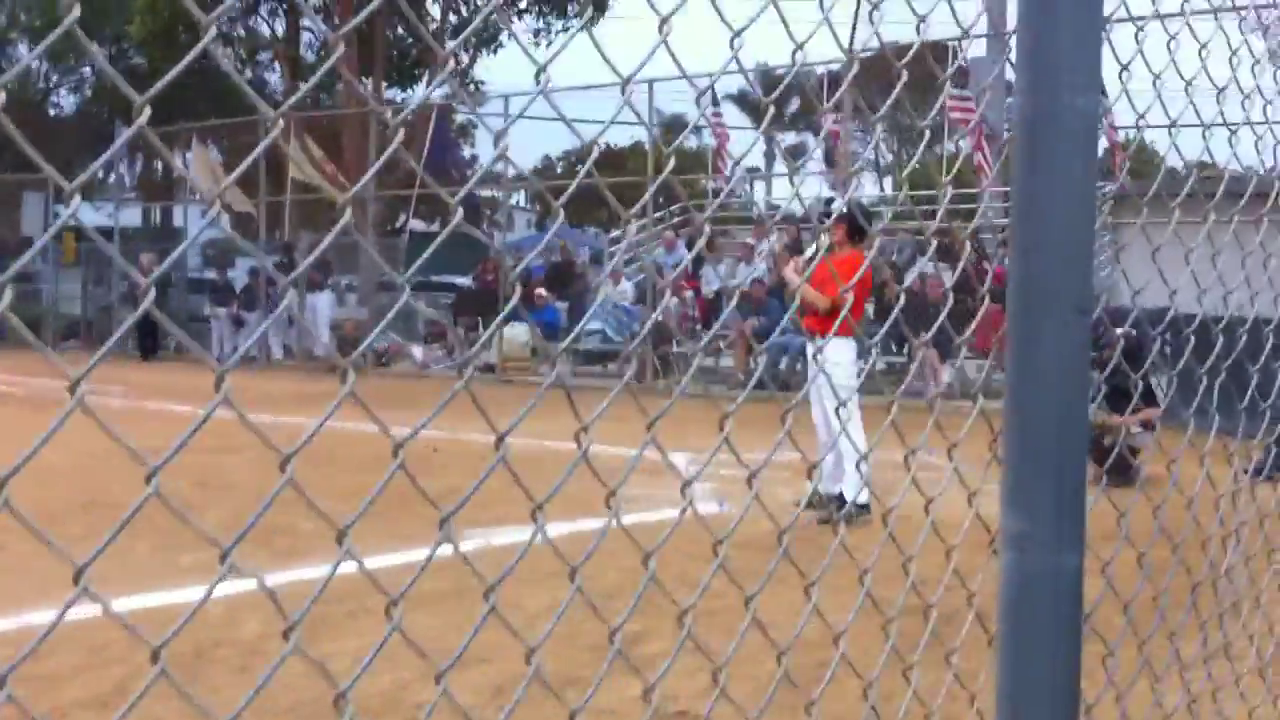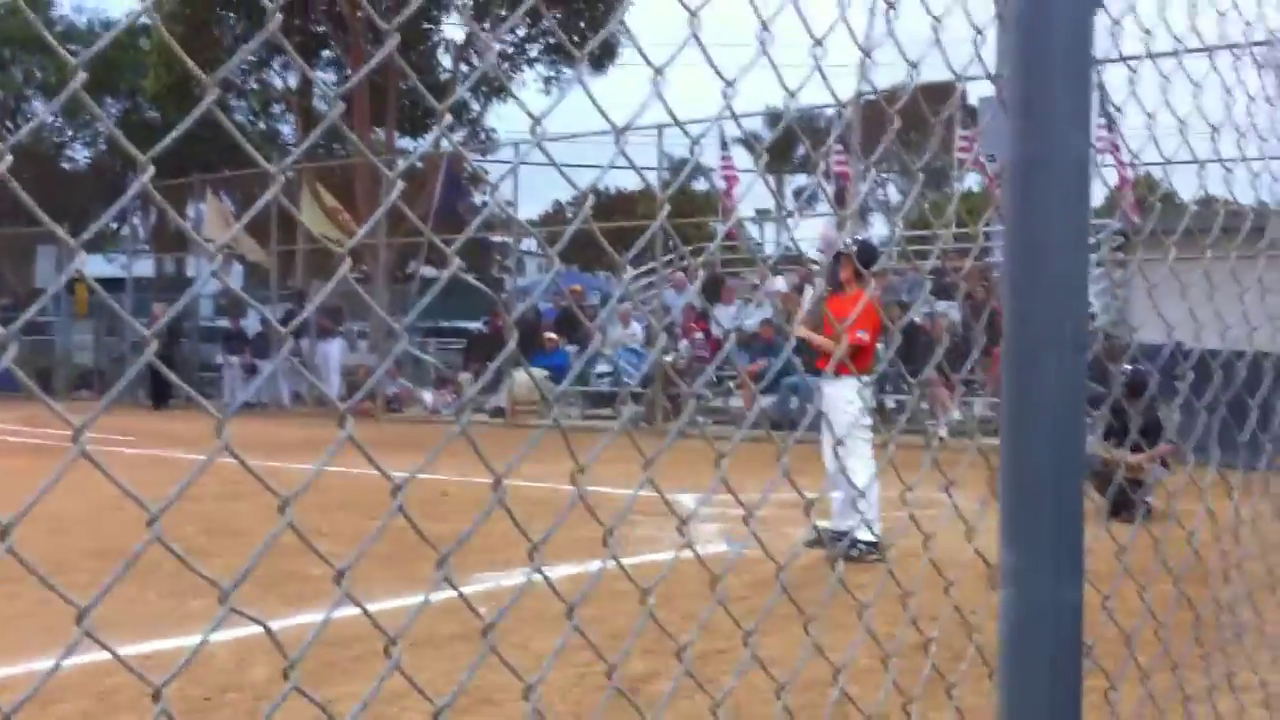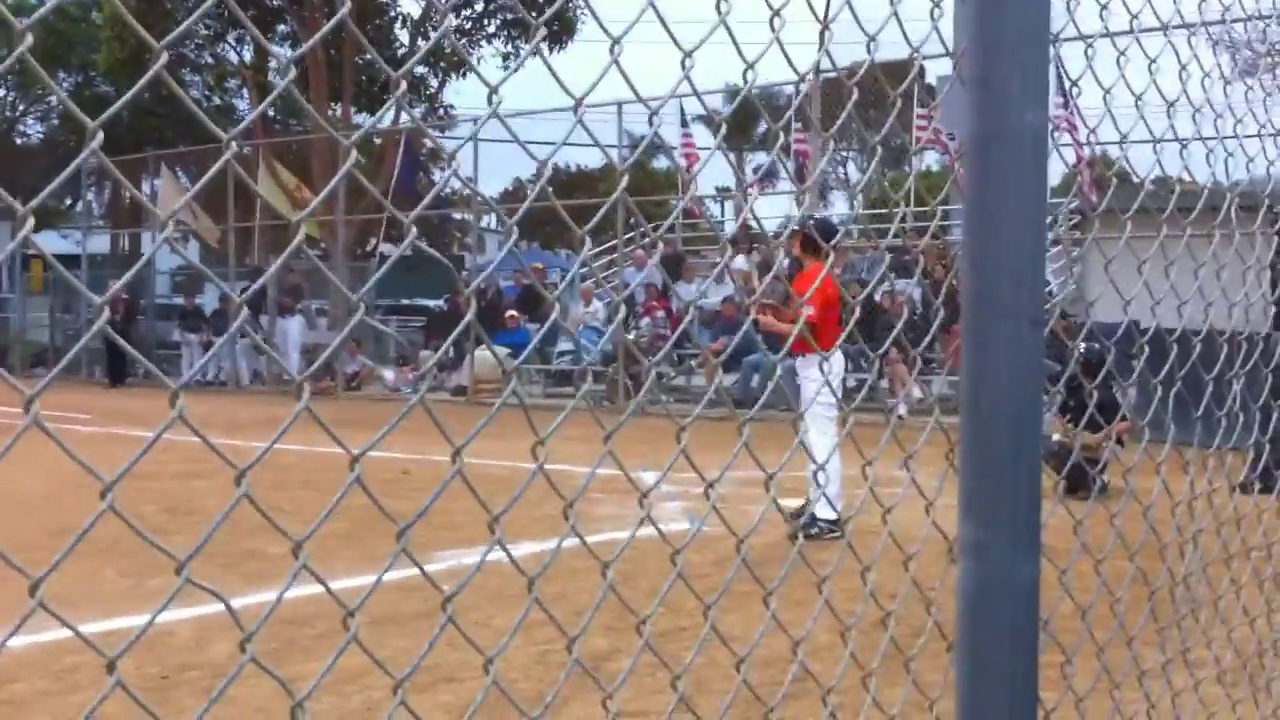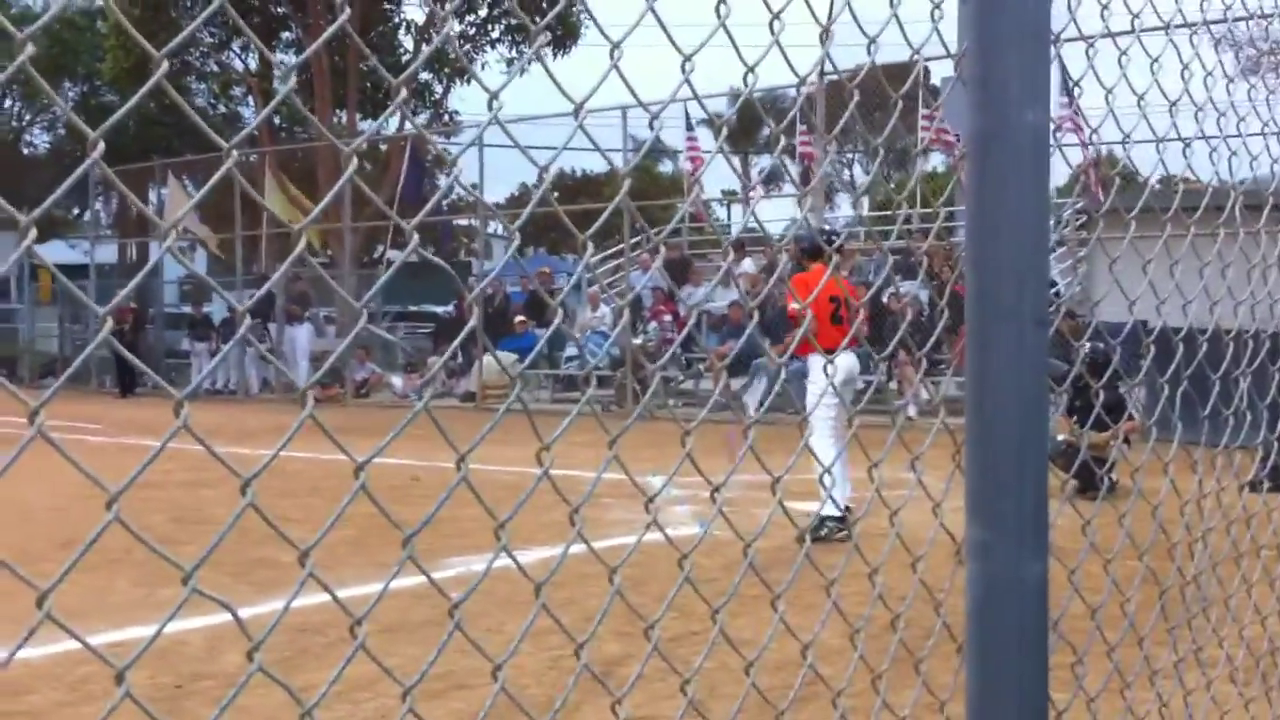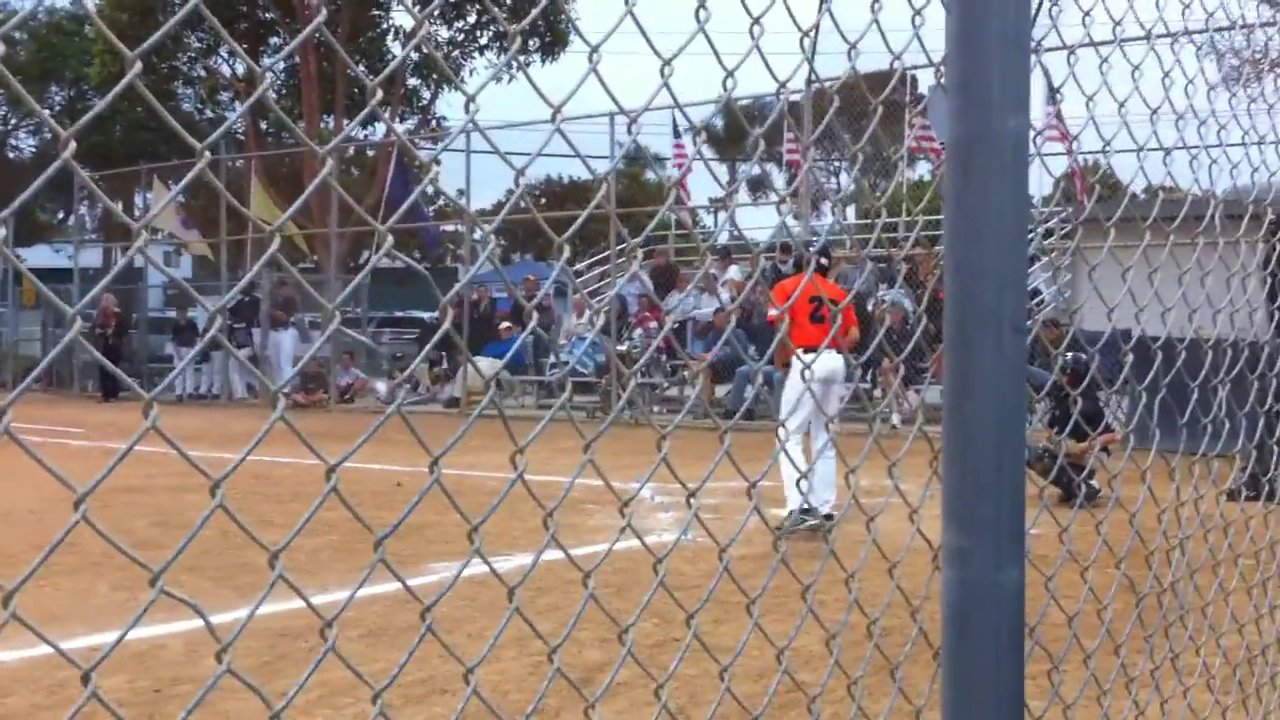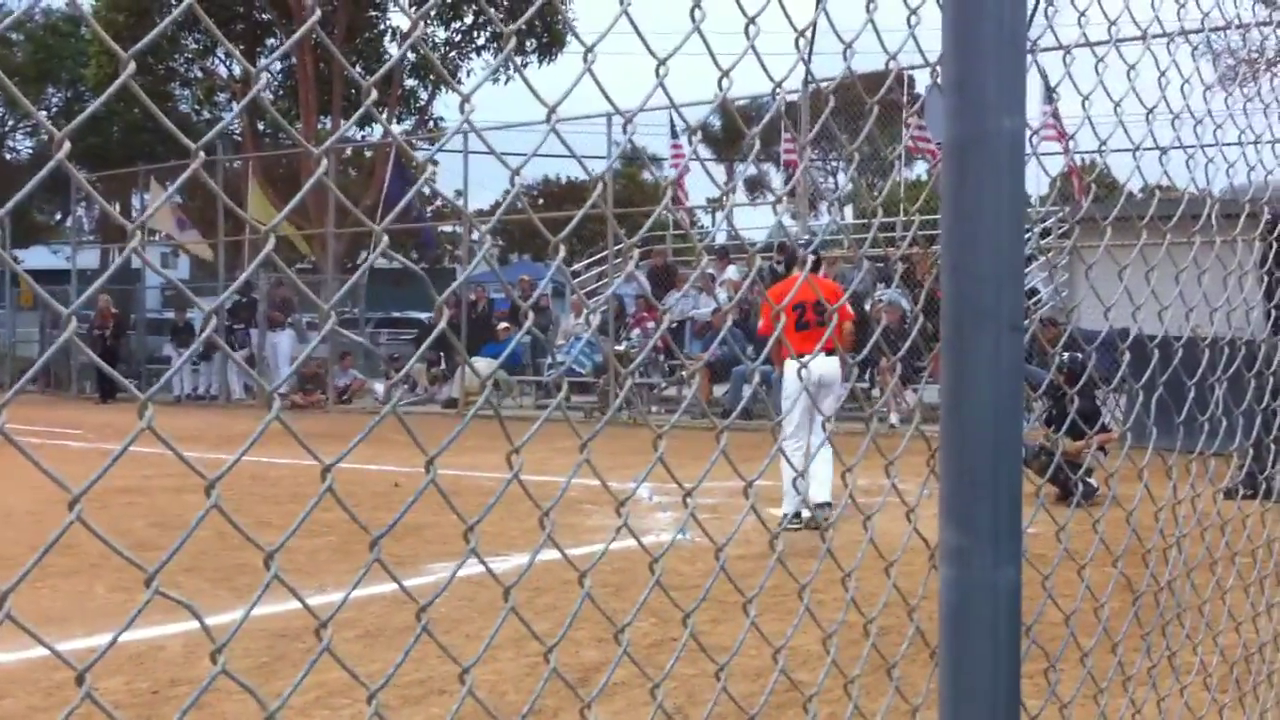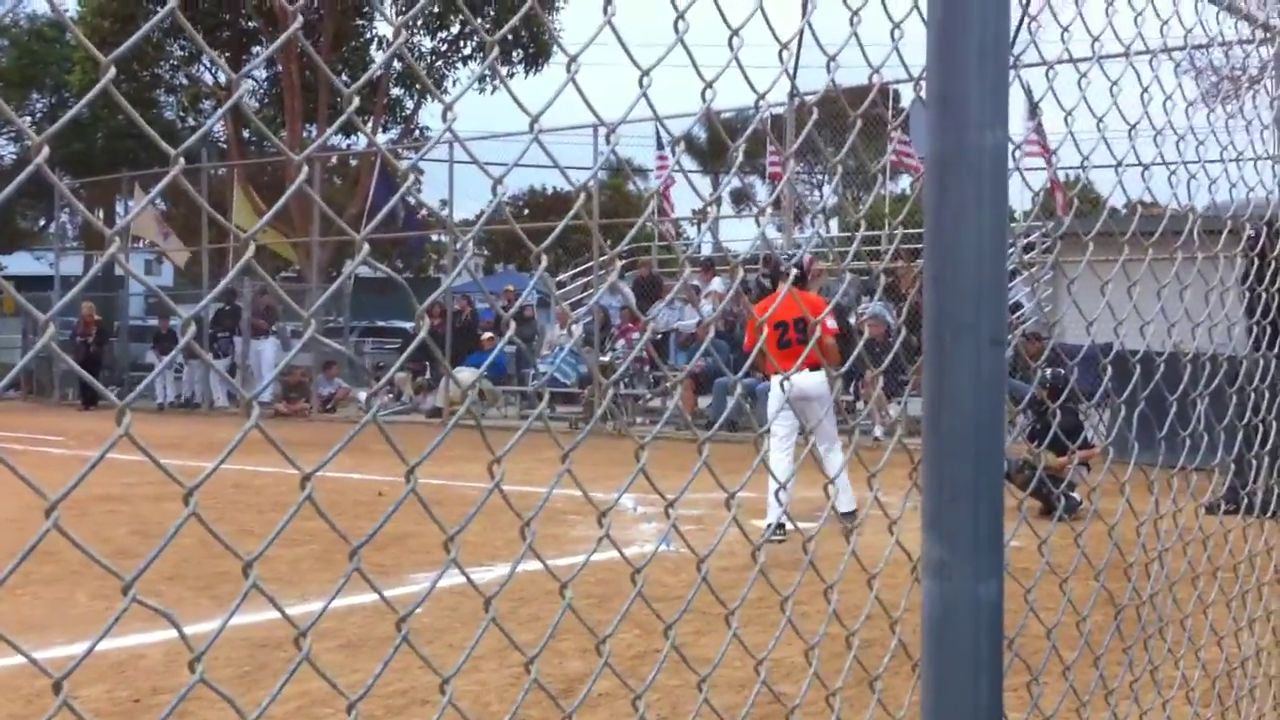
dt=0.3s
person 1, frame 1
left shoulder: (857, 265)
right shoulder: (826, 260)
left elbow: (826, 305)
right elbow: (810, 303)
left wrist: (797, 281)
right wrist: (796, 278)
left hip: (838, 347)
right hip: (817, 344)
left knee: (846, 422)
right knee: (825, 423)
left ankle: (858, 499)
right ankle: (831, 489)
person 1, frame 2
left shoulder: (865, 304)
right shoulder: (834, 299)
left elbow: (845, 350)
left wrist: (807, 334)
right wrist: (806, 331)
left hip: (850, 387)
right hip: (831, 384)
left knee: (858, 461)
right knee: (835, 461)
left ankle: (868, 538)
right ankle: (841, 526)
person 1, frame 3
left shoulder: (809, 278)
right shoulder: (821, 274)
left elbow: (806, 331)
left wrist: (771, 324)
right wrist: (779, 311)
left hip: (818, 362)
right hip: (822, 360)
left knee: (822, 437)
right knee: (814, 434)
left ankle: (827, 518)
right ankle: (817, 501)
person 1, frame 4
left shoulder: (802, 280)
right shoulder: (844, 282)
left elbow: (807, 325)
right elbow: (859, 327)
left wrist: (788, 348)
left hip: (825, 362)
right hip: (847, 359)
left knee: (821, 438)
right knee: (834, 435)
left ankle: (833, 517)
right ankle: (838, 504)
person 1, frame 5
left shoulder: (786, 287)
right shoulder: (838, 292)
left elbow: (783, 328)
right elbow: (853, 336)
left wrist: (780, 364)
left hip: (804, 362)
right hip: (835, 362)
left knee: (790, 436)
right knee: (824, 438)
left ankle: (799, 509)
right ankle: (823, 511)
person 1, frame 6
left shoulder: (776, 292)
right shoulder: (832, 288)
left elbow: (771, 337)
right elbow: (847, 329)
left wrist: (780, 364)
right wrist: (841, 360)
left hip: (797, 367)
right hip: (830, 364)
left knee: (793, 440)
right knee: (821, 437)
left ankle: (792, 512)
right ankle: (821, 503)
person 1, frame 7
left shoulder: (762, 310)
right shoulder: (816, 302)
left elbow: (758, 354)
right elbow: (829, 344)
left hip: (783, 382)
right hip: (815, 378)
left knee: (779, 452)
right knee: (830, 445)
left ankle: (776, 523)
right ankle: (846, 510)
